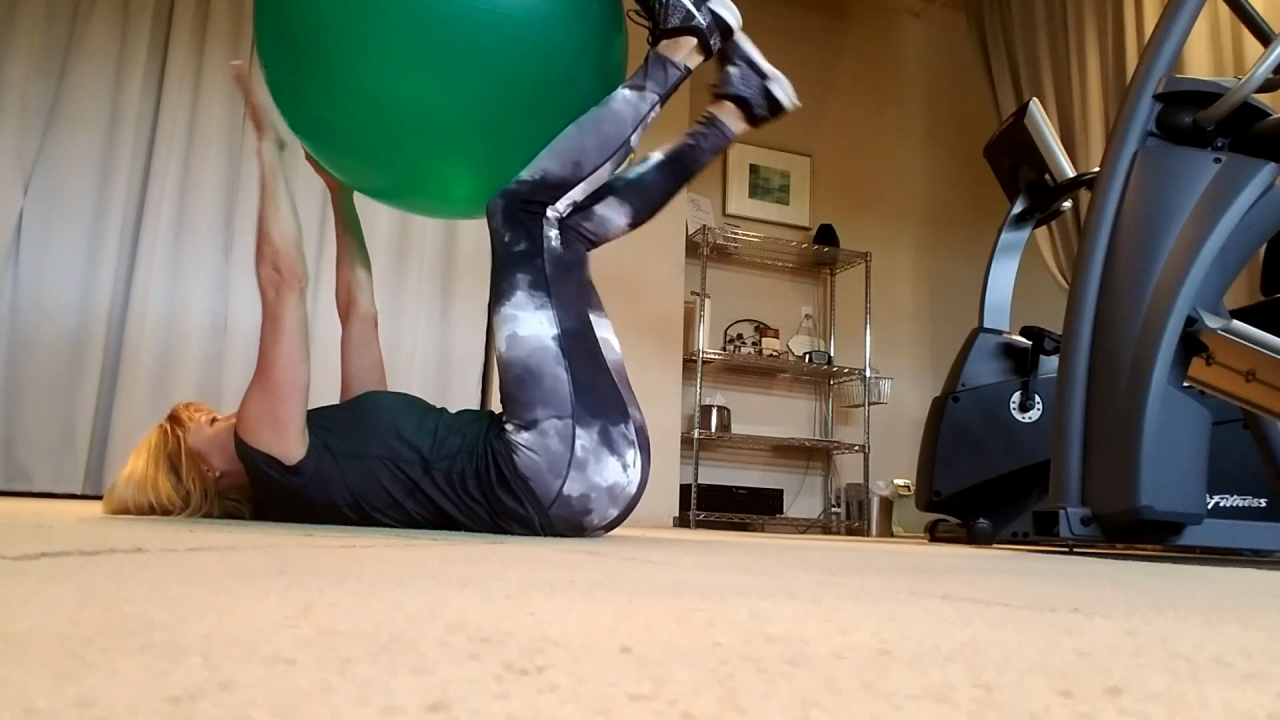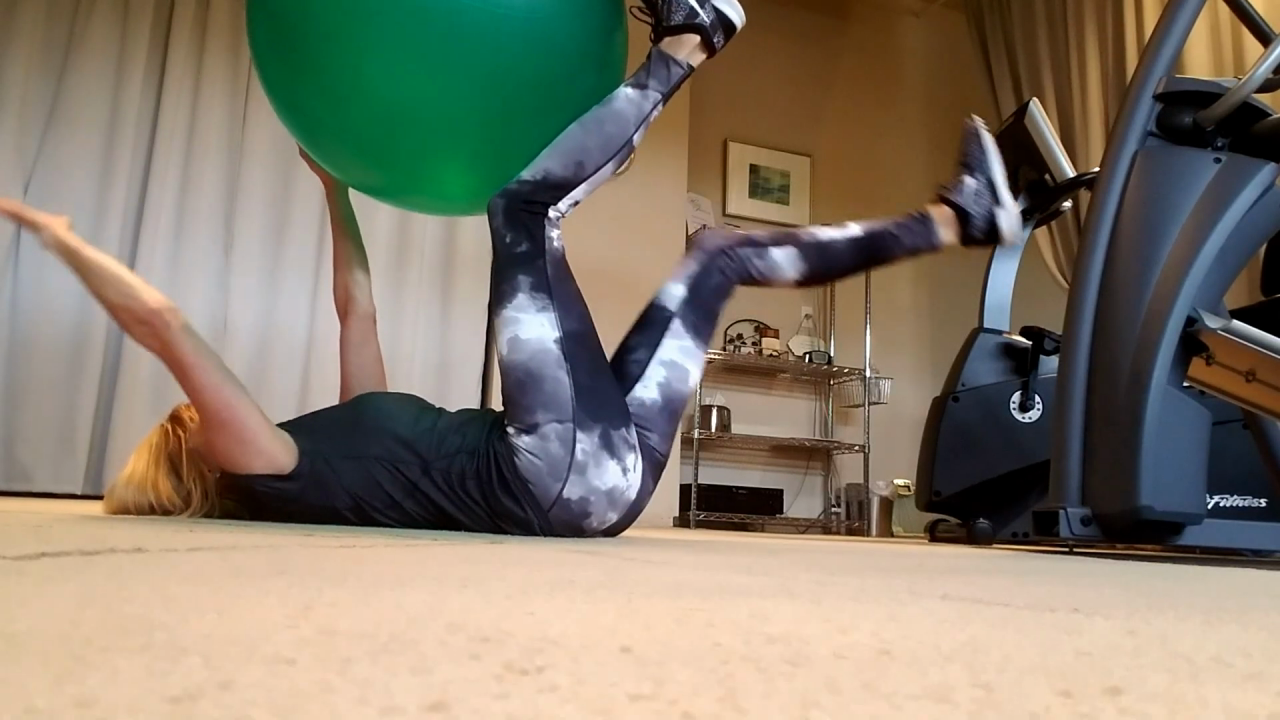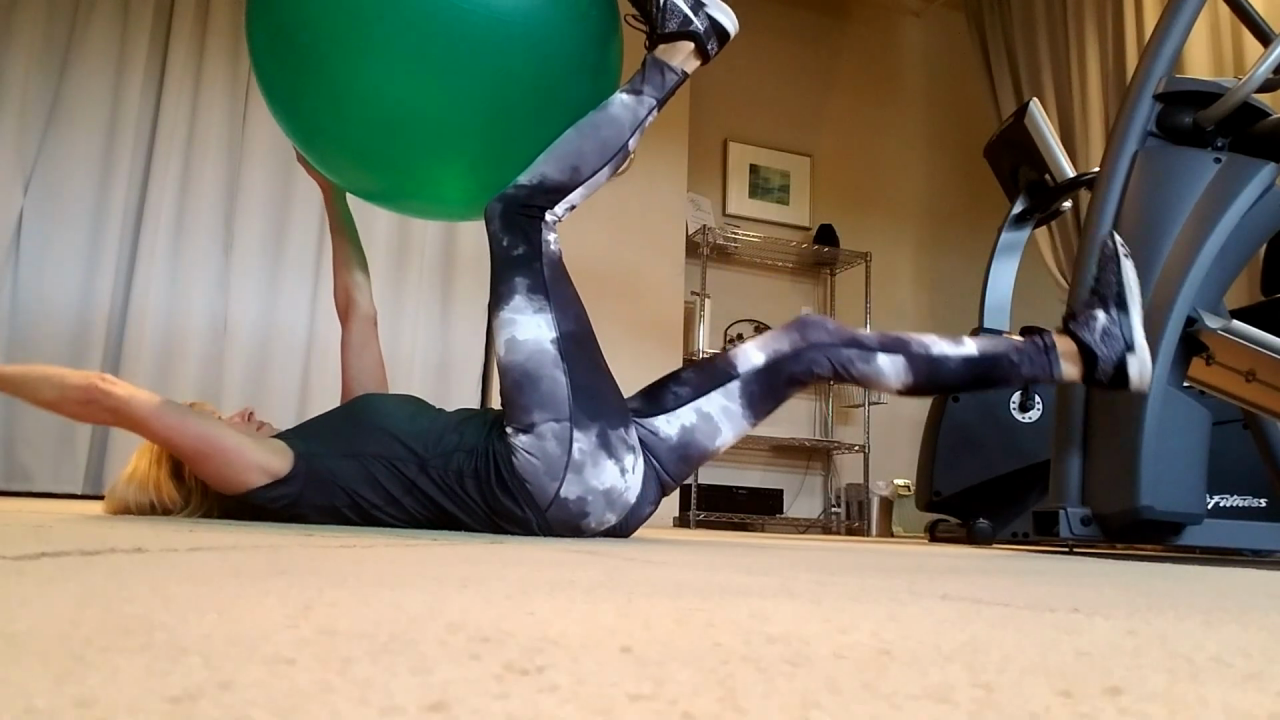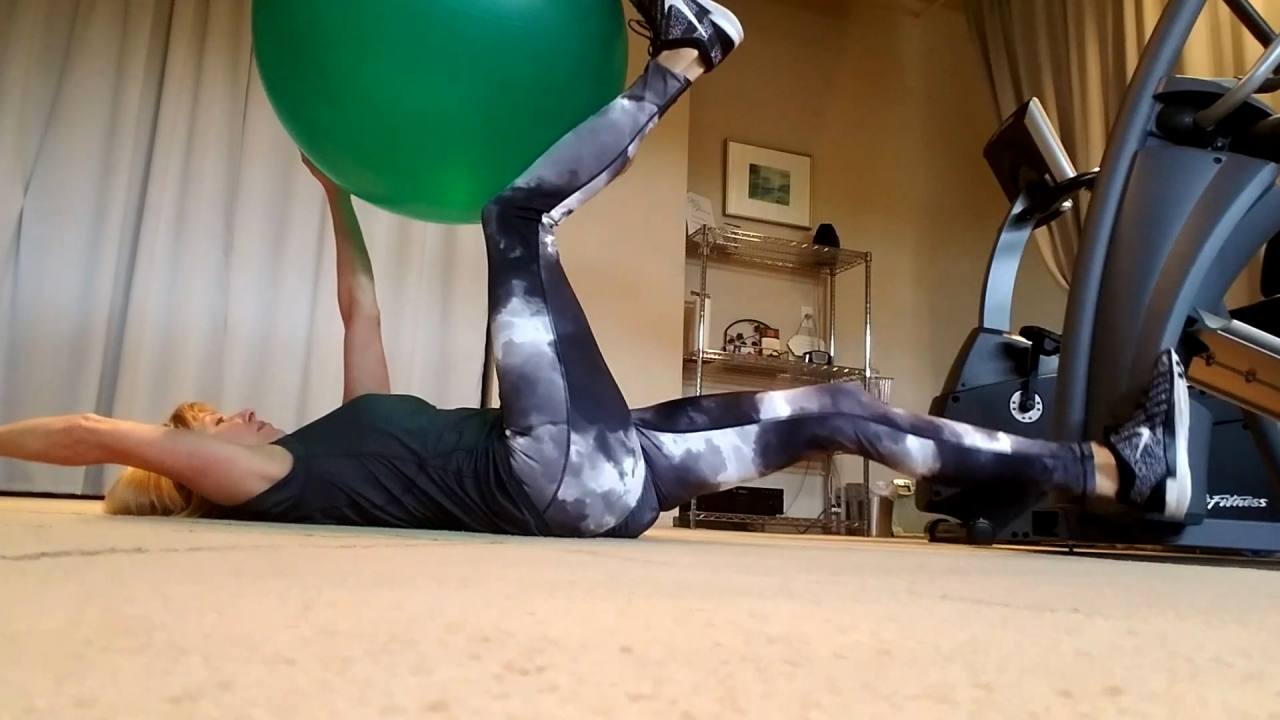
dt=0.5s
person 1, frame 1
left shoulder: (324, 439)
right shoulder: (272, 457)
left elbow: (359, 308)
right elbow: (284, 281)
left wrist: (342, 189)
right wrist: (271, 141)
left hip: (592, 464)
right hip: (576, 470)
left knee: (558, 233)
right knee: (528, 208)
left ankle: (734, 111)
person 1, frame 2
left shoulder: (332, 439)
right shoulder: (265, 468)
left elbow: (359, 312)
right elbow: (164, 325)
left wrist: (336, 192)
left hip: (595, 465)
right hip: (566, 474)
left knee: (718, 256)
right knee: (522, 208)
left ankle: (953, 217)
person 1, frame 3
left shoulder: (333, 434)
right shoulder: (265, 476)
left elbow: (358, 307)
right elbow: (125, 398)
left wrist: (335, 195)
left hip: (597, 473)
right hip: (564, 474)
left knee: (806, 340)
right knee: (518, 210)
left ankle: (1077, 350)
person 1, frame 4
left shoulder: (338, 436)
right shoulder: (270, 480)
left elbow: (360, 308)
right elbow: (114, 436)
left wrist: (339, 196)
left hip: (602, 472)
right hip: (562, 474)
left knee: (829, 407)
right knee: (516, 213)
left ankle: (1114, 469)
